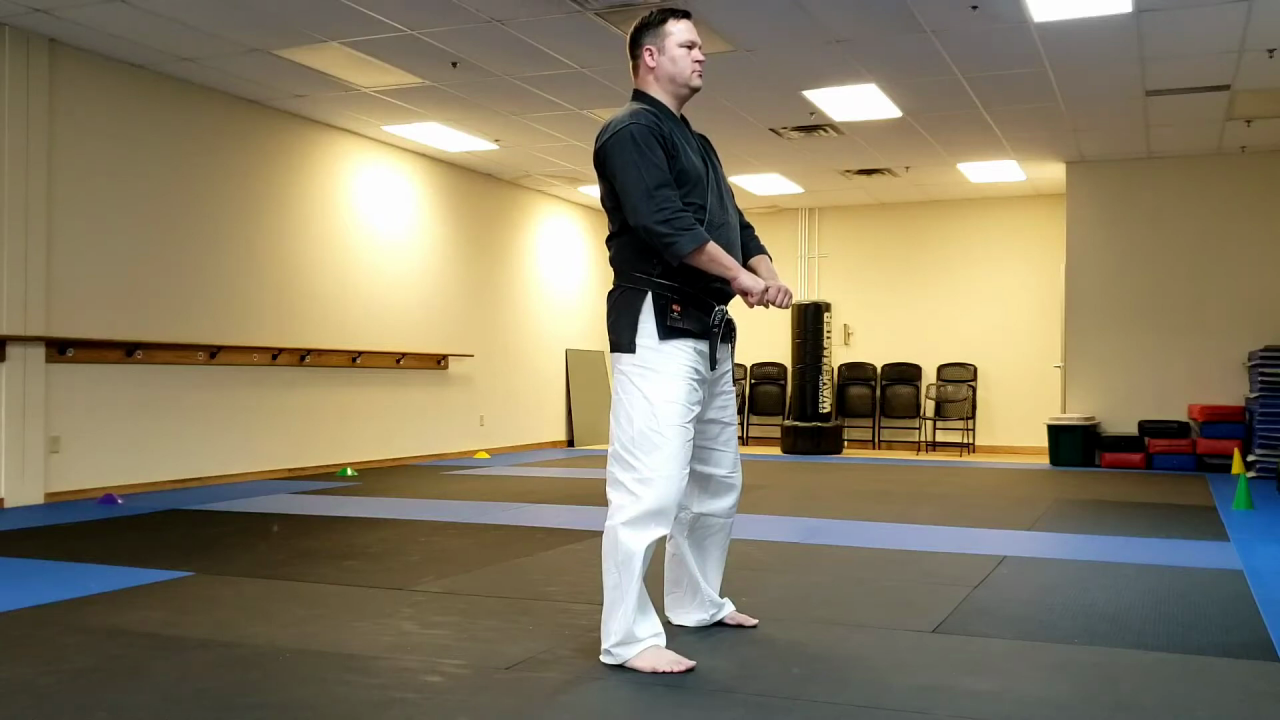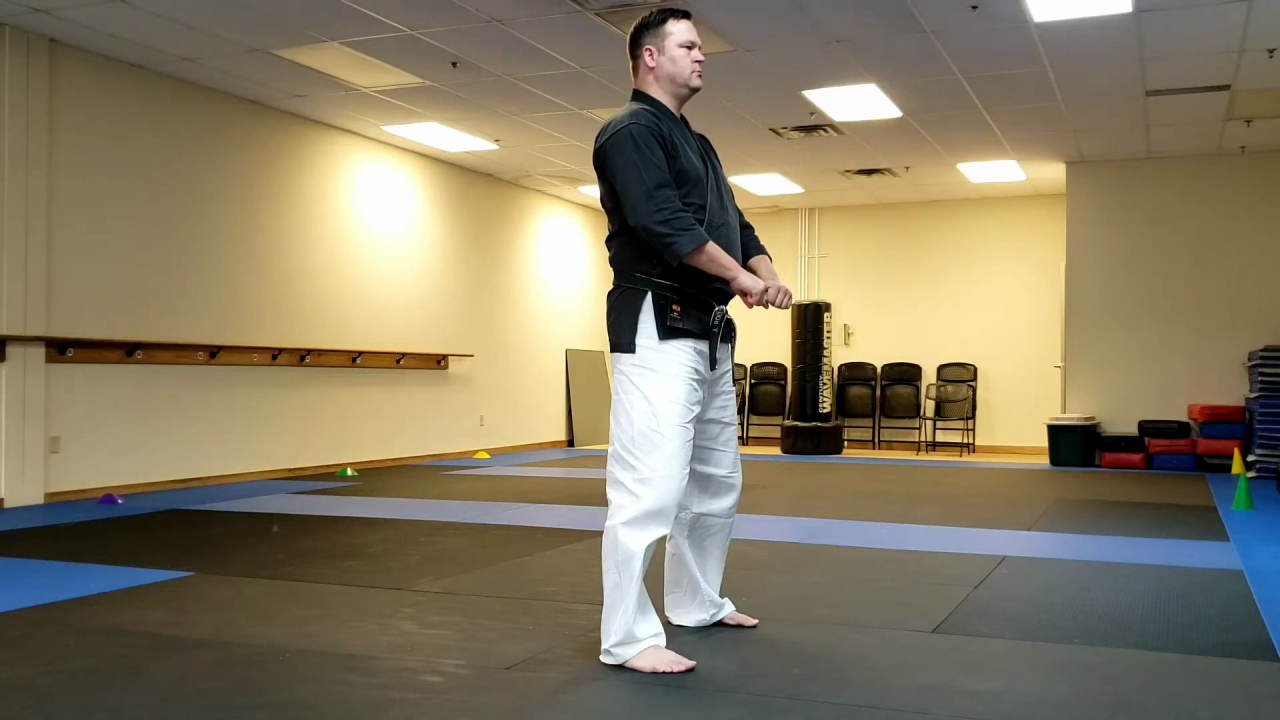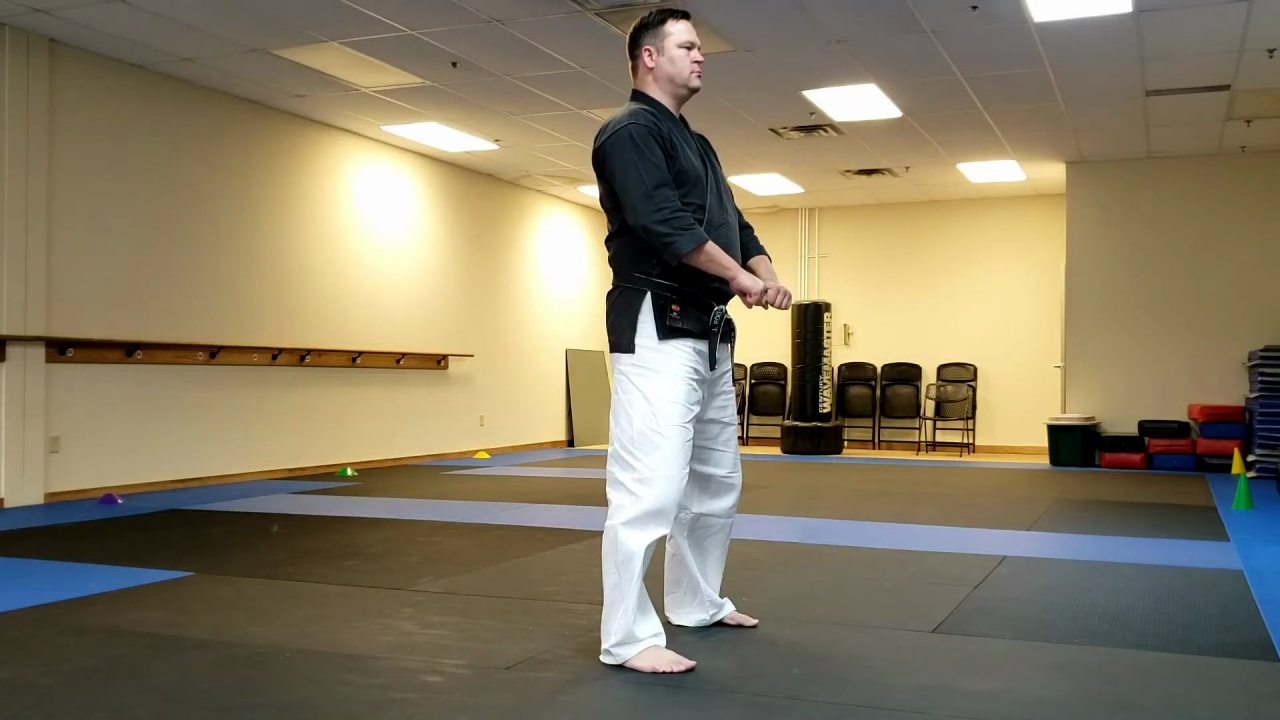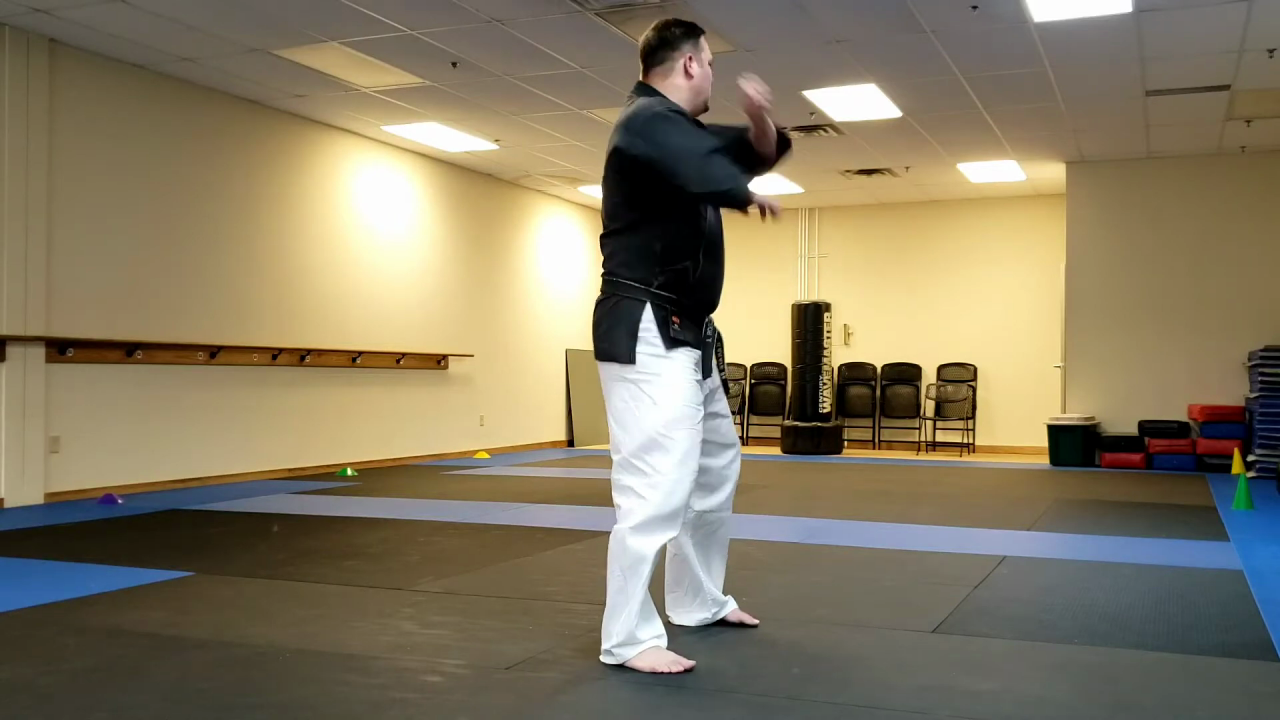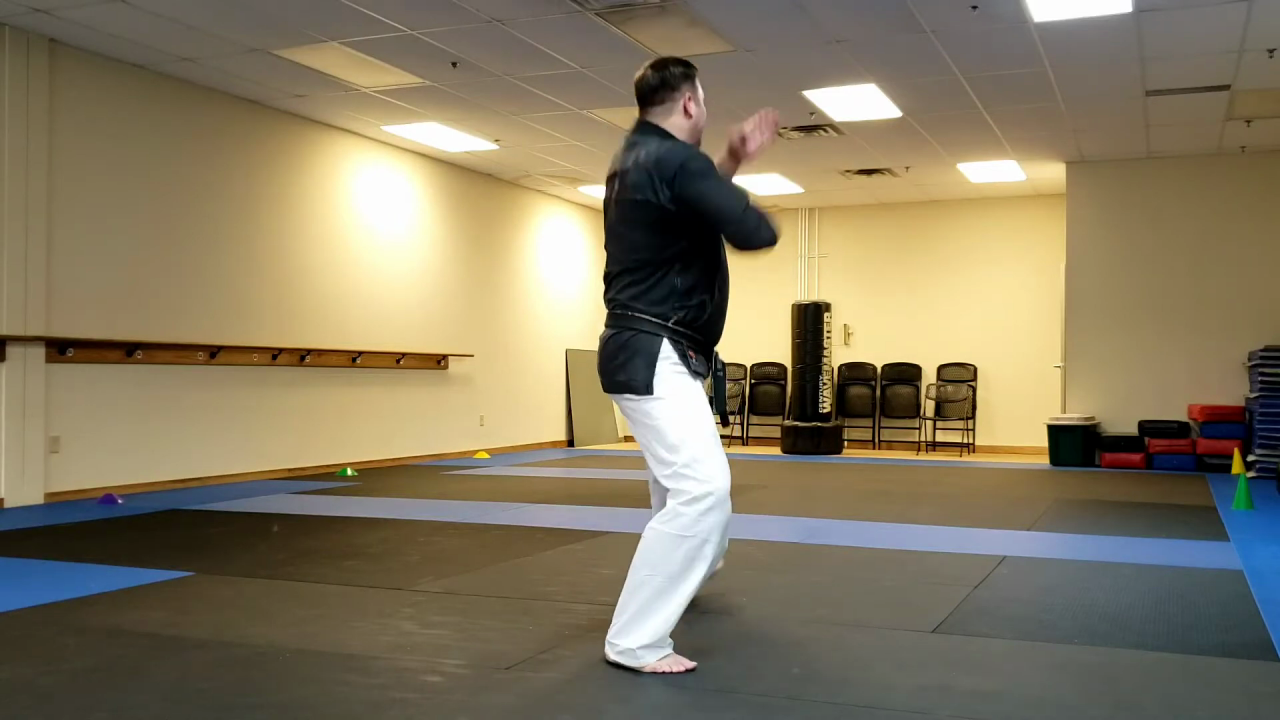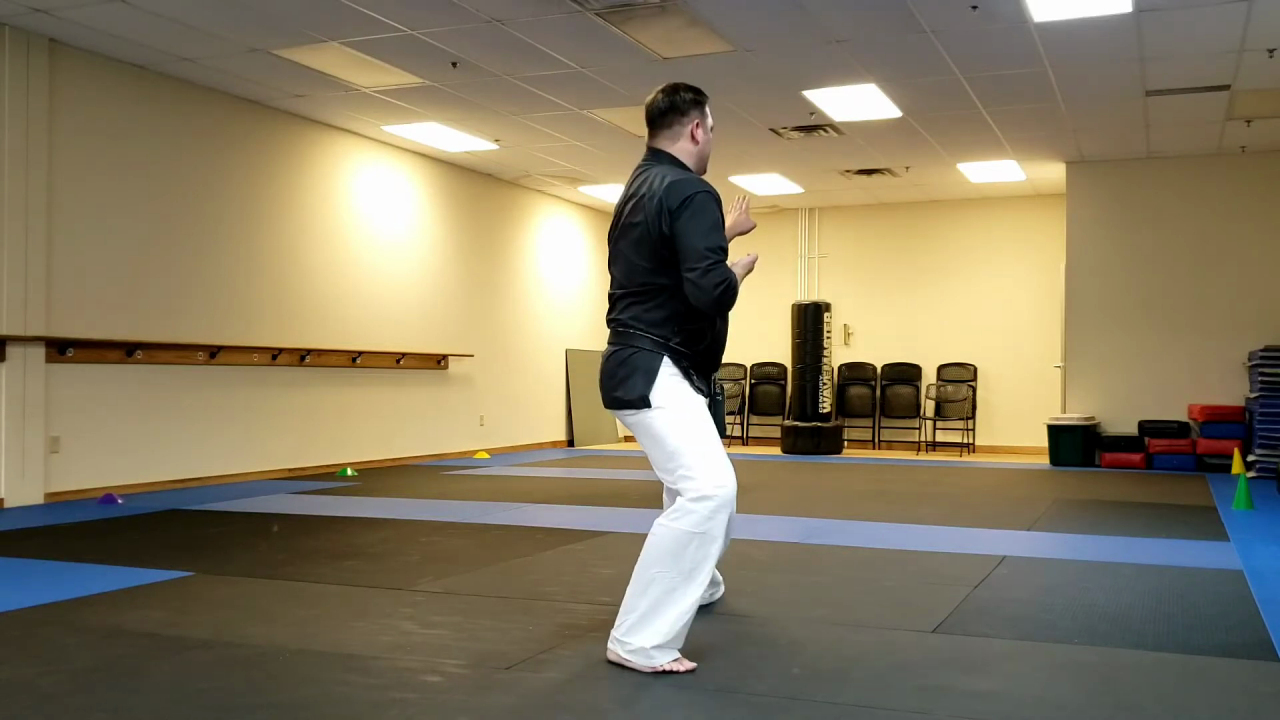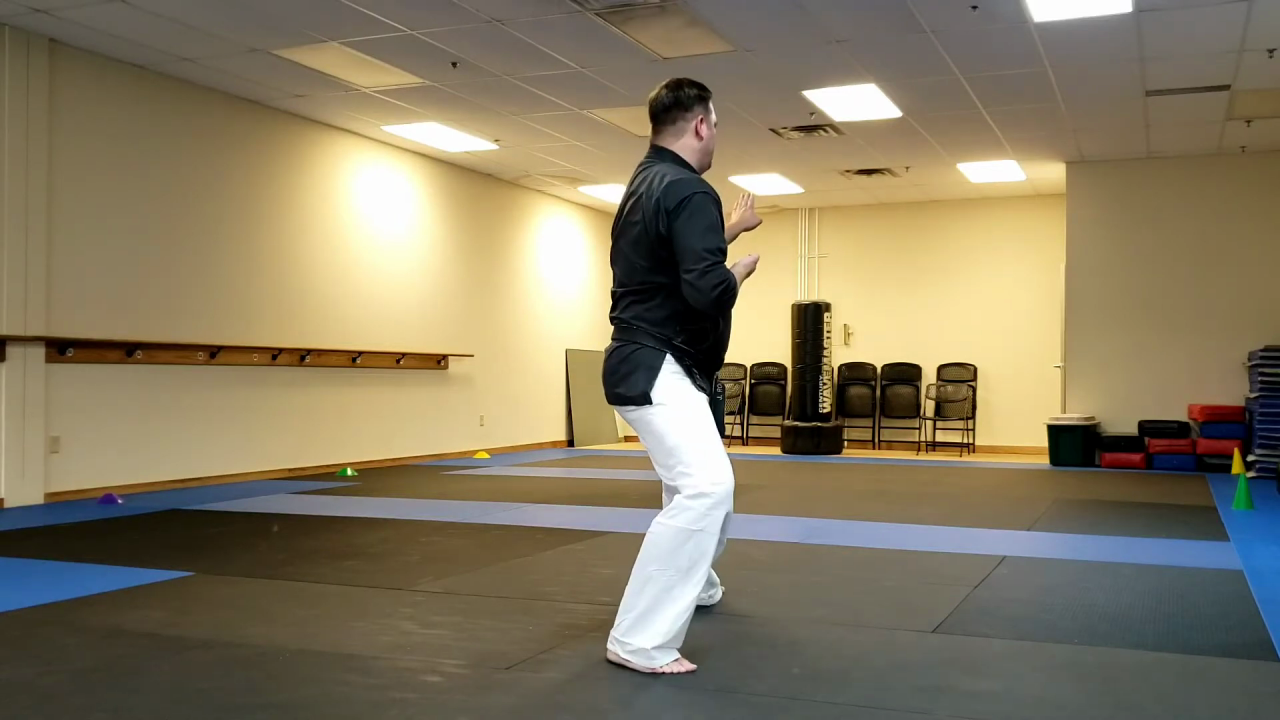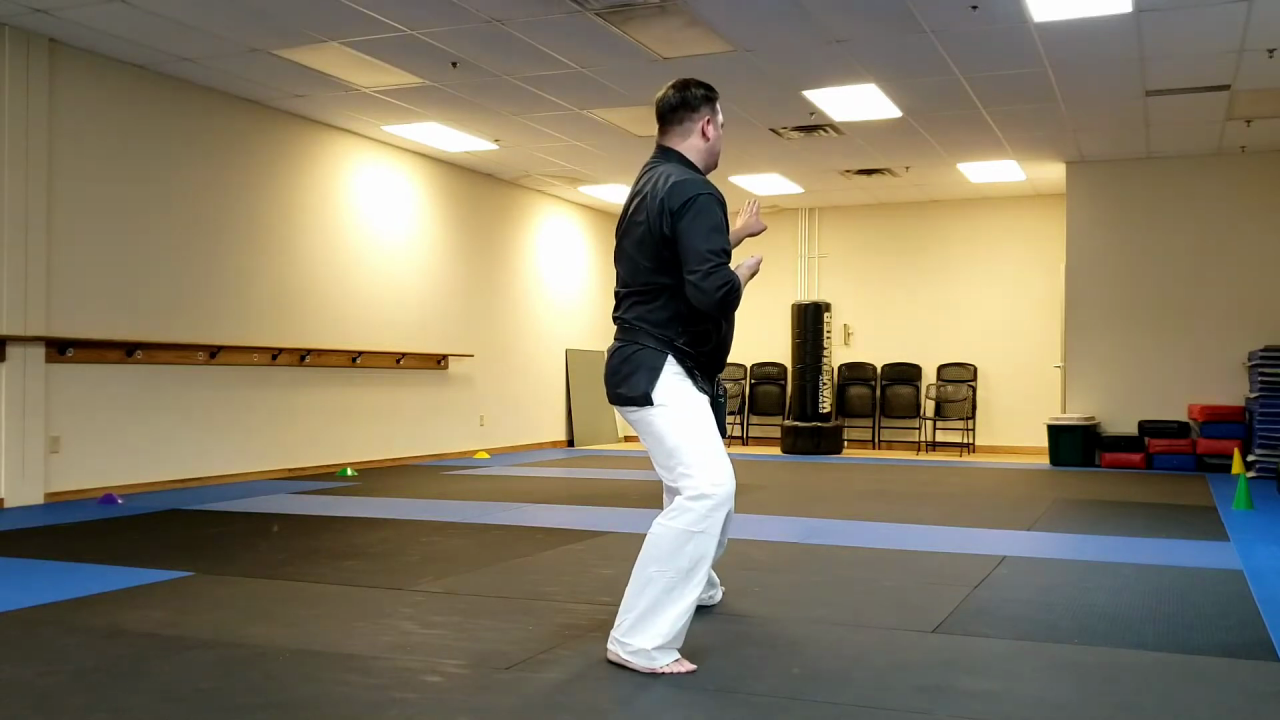
dt=0.3s
person 1, frame 1
left shoulder: (695, 143)
right shoulder: (631, 131)
left elbow: (734, 223)
right elbow: (665, 224)
left wrist: (768, 274)
right wrist: (741, 277)
left hip: (708, 329)
right hip: (658, 327)
left knee: (716, 480)
right knee: (650, 485)
left ankle: (696, 603)
right ankle: (627, 637)
person 1, frame 2
left shoulder: (696, 143)
right shoulder: (631, 131)
left elbow: (733, 223)
right elbow: (664, 223)
left wrist: (767, 272)
right wrist: (740, 277)
left hip: (707, 330)
right hip: (658, 327)
left knee: (716, 480)
right knee: (650, 486)
left ankle: (696, 603)
right ankle: (627, 636)
person 1, frame 3
left shoulder: (695, 145)
right shoulder: (630, 132)
left elbow: (732, 223)
right elbow: (663, 224)
left wrist: (767, 274)
right wrist: (740, 277)
left hip: (707, 329)
right hip: (656, 327)
left knee: (715, 481)
right knee: (650, 485)
left ankle: (696, 604)
right ankle: (628, 638)
person 1, frame 4
left shoulder: (685, 133)
right shoulder: (650, 122)
left elbow: (762, 154)
right elbow: (718, 179)
left wrist: (759, 117)
right wrist: (755, 197)
left hip: (686, 333)
right hip: (647, 333)
left knee: (713, 469)
right knee: (659, 489)
left ankle: (699, 602)
right ankle: (627, 638)
person 1, frame 5
left shoulder: (636, 160)
right shoulder: (675, 162)
right elbow: (752, 229)
left wrist: (734, 156)
right wrist: (763, 220)
left hip: (646, 350)
right hip: (653, 355)
left knee: (683, 475)
right knee: (702, 490)
left ankle: (683, 571)
right ankle: (635, 639)
person 1, frame 6
left shoulder: (640, 188)
right shoulder: (691, 193)
right elbow: (710, 292)
left wrist: (723, 232)
right wrist: (742, 266)
left hip: (643, 364)
right hip: (655, 370)
left knee: (694, 484)
right knee: (708, 492)
left ankle: (695, 582)
right ankle: (638, 640)
person 1, frame 7
left shoulder: (647, 183)
right shoulder: (687, 191)
right elbow: (707, 291)
left wrist: (730, 230)
right wrist: (741, 268)
left hip: (648, 361)
right hip: (658, 367)
left knee: (696, 482)
right knee: (706, 488)
left ankle: (694, 584)
right ankle: (639, 641)
person 1, frame 8
left shoulder: (653, 183)
right shoulder: (692, 191)
right elbow: (711, 293)
left wrist: (735, 233)
right wrist: (745, 270)
left hip: (650, 363)
right hip: (661, 369)
left knee: (698, 484)
right knee: (706, 490)
left ankle: (694, 585)
right ankle: (639, 641)
